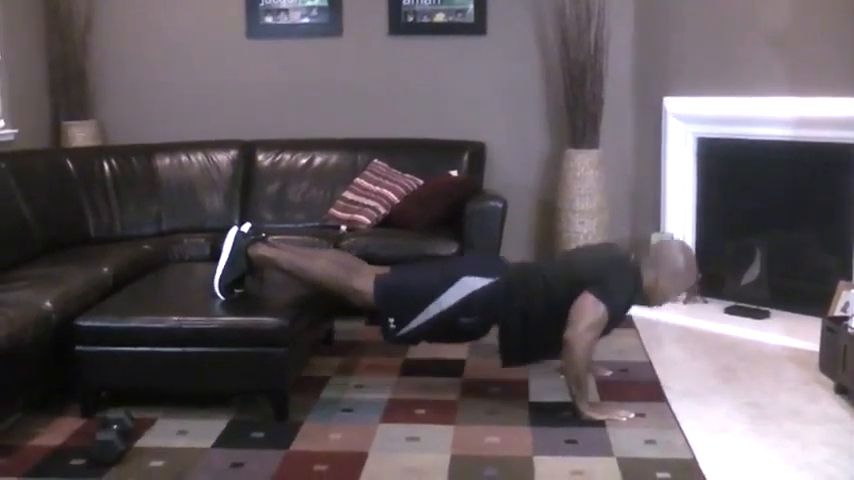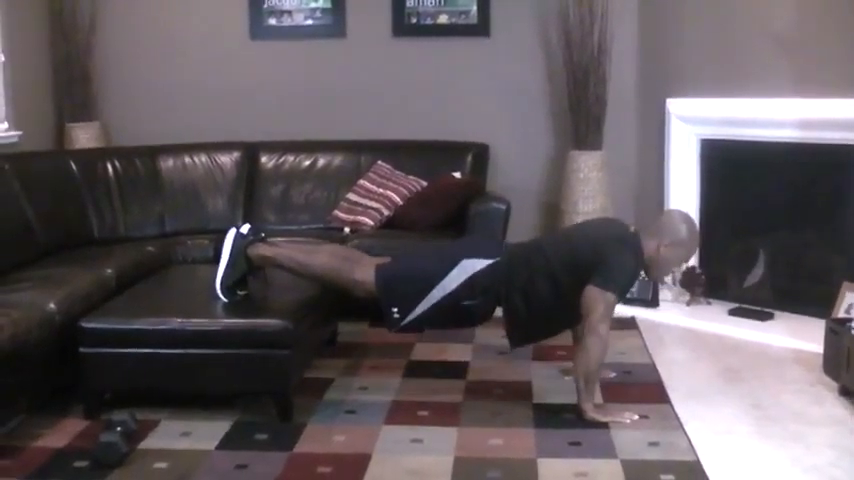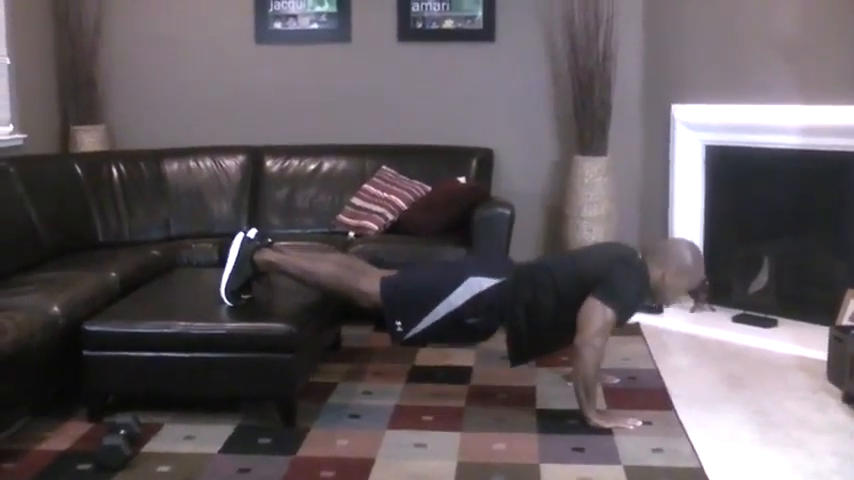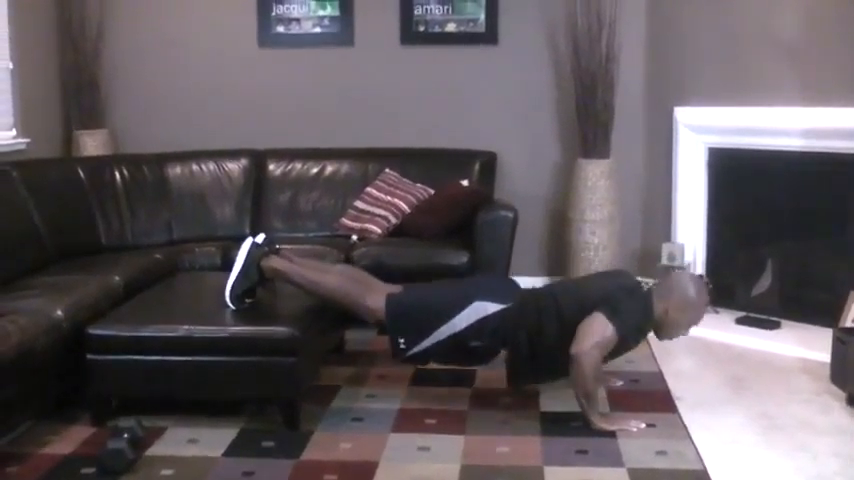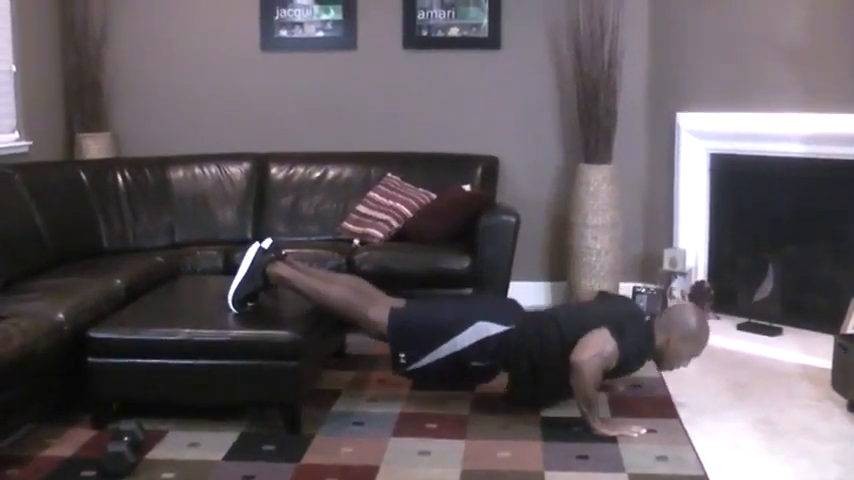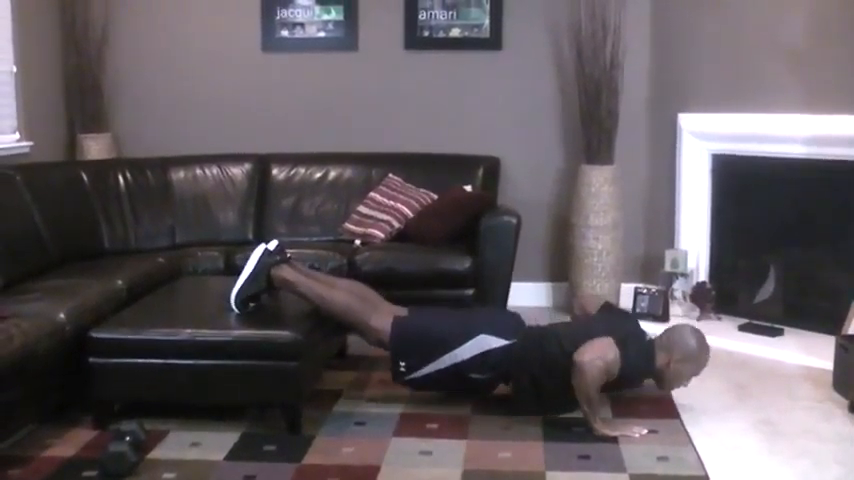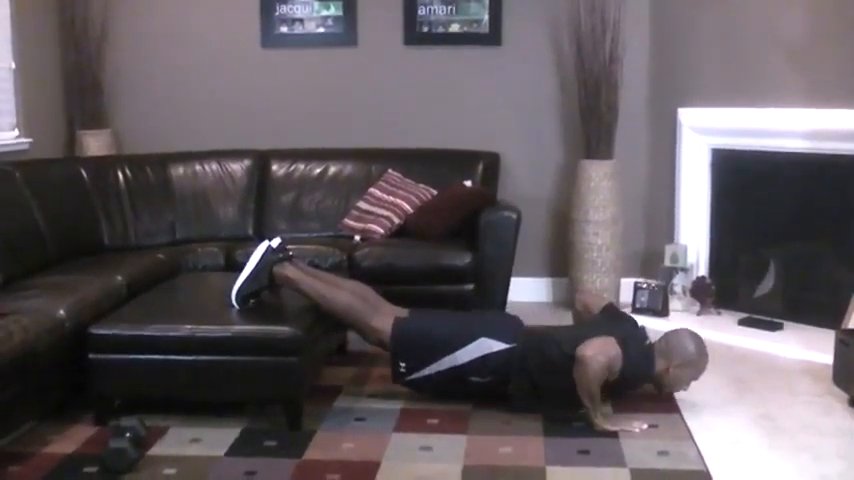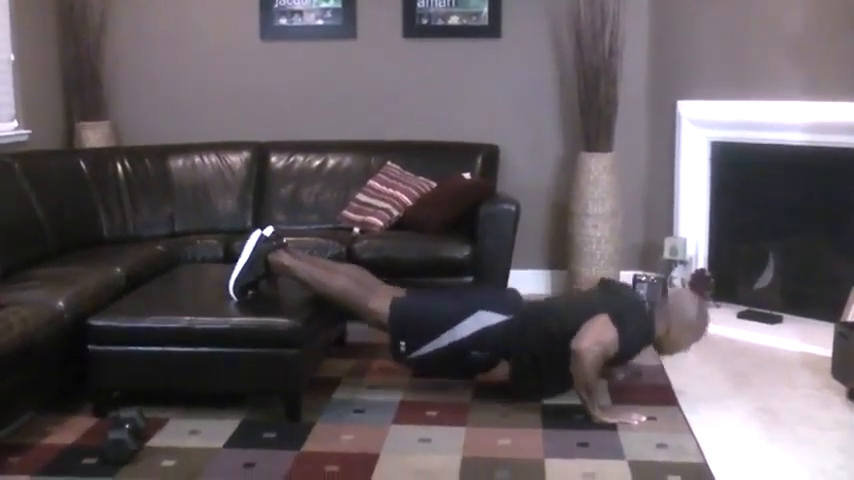
dt=0.2s
person 1, frame 1
left shoulder: (618, 262)
right shoulder: (622, 282)
right elbow: (577, 335)
left wrist: (579, 365)
right wrist: (585, 404)
left hip: (487, 280)
right hip: (482, 294)
left knee: (369, 276)
right knee: (364, 289)
left ankle: (258, 245)
right ankle: (254, 251)
person 1, frame 2
left shoulder: (618, 238)
right shoulder: (623, 257)
left elbow: (580, 309)
right elbow: (594, 329)
left wrist: (585, 363)
right wrist: (590, 405)
left hip: (487, 264)
right hip: (480, 277)
left knee: (367, 266)
right knee: (363, 278)
left ankle: (255, 245)
right ankle: (253, 252)
person 1, frame 3
left shoulder: (625, 261)
right shoulder: (628, 281)
right elbow: (589, 339)
left wrist: (587, 373)
right wrist: (593, 411)
left hip: (493, 282)
right hip: (486, 295)
left knee: (372, 278)
right knee: (369, 290)
left ankle: (263, 248)
right ankle: (259, 257)
person 1, frame 4
left shoulder: (628, 289)
right shoulder: (633, 311)
right elbow: (583, 351)
left wrist: (594, 375)
right wrist: (597, 415)
left hip: (497, 302)
right hip: (490, 318)
left knee: (379, 294)
right knee: (374, 306)
left ankle: (270, 255)
right ankle: (266, 264)
person 1, frame 5
left shoulder: (628, 314)
right shoulder: (635, 339)
right elbow: (582, 360)
left wrist: (595, 379)
right wrist: (597, 421)
left hip: (500, 321)
right hip: (492, 339)
left knee: (383, 307)
right knee: (377, 318)
left ankle: (276, 261)
right ankle: (270, 269)
person 1, frame 6
left shoulder: (629, 331)
right shoulder: (636, 356)
right elbow: (586, 362)
right wrist: (599, 421)
left hip: (502, 334)
right hip: (494, 353)
left knee: (386, 315)
right knee: (379, 326)
left ankle: (282, 265)
right ankle: (276, 274)
person 1, frame 7
left shoulder: (629, 332)
right shoulder: (636, 361)
left elbow: (586, 297)
right elbow: (590, 358)
right wrist: (600, 416)
left hip: (502, 336)
right hip: (494, 357)
left knee: (387, 318)
right knee: (380, 327)
left ankle: (283, 262)
right ankle: (278, 271)
person 1, frame 8
left shoulder: (631, 305)
right shoulder: (635, 326)
left elbow: (585, 291)
right elbow: (584, 349)
right wrist: (598, 408)
left hip: (501, 313)
right hip: (493, 330)
left knee: (385, 296)
right knee: (379, 308)
left ankle: (278, 250)
right ankle: (273, 259)
